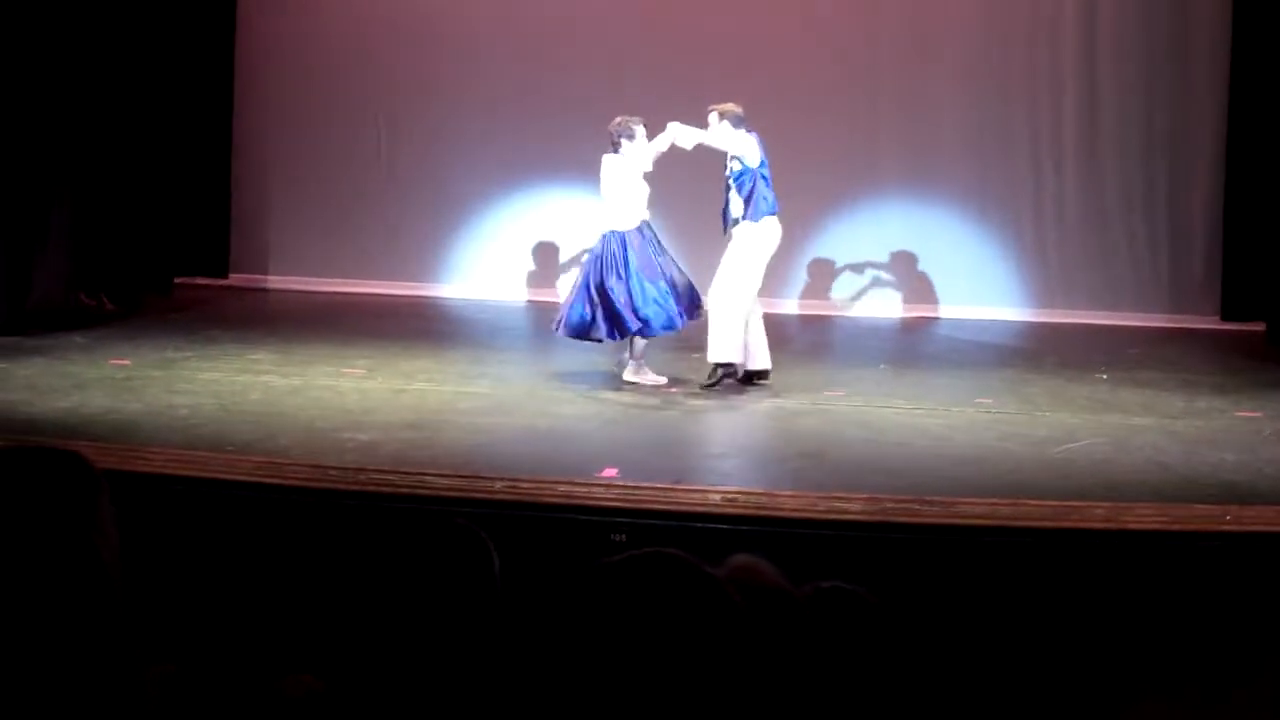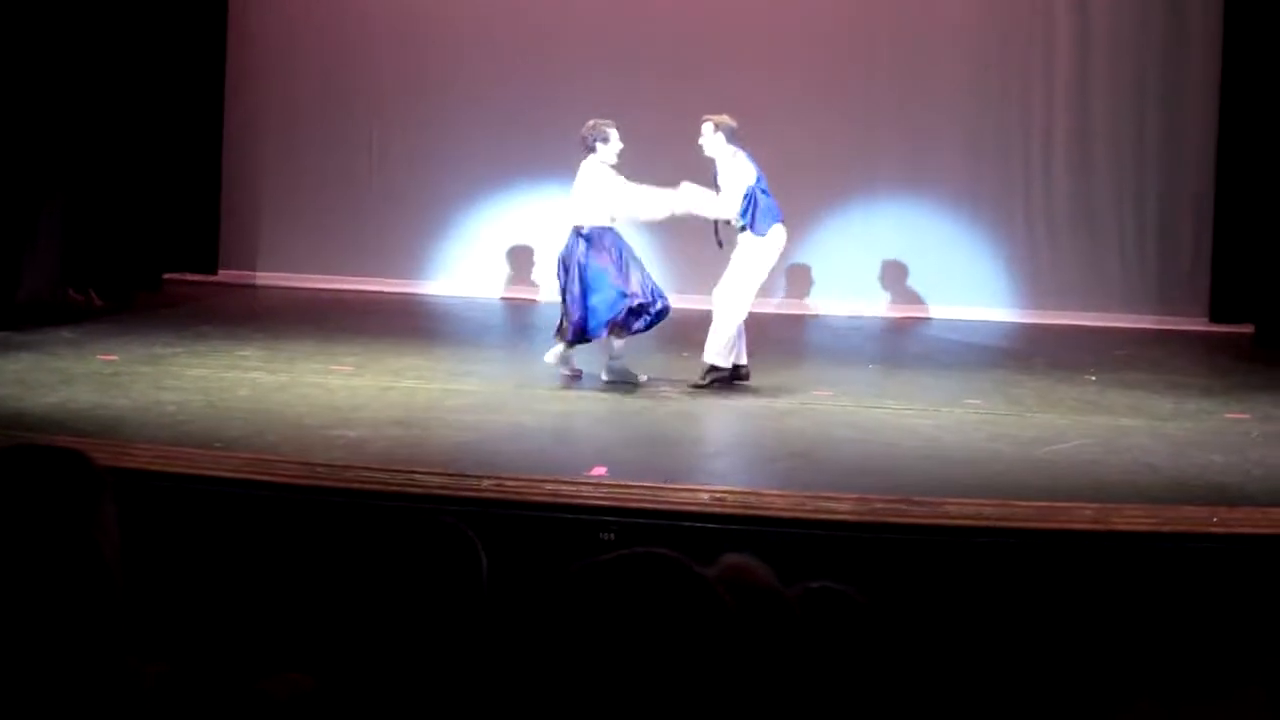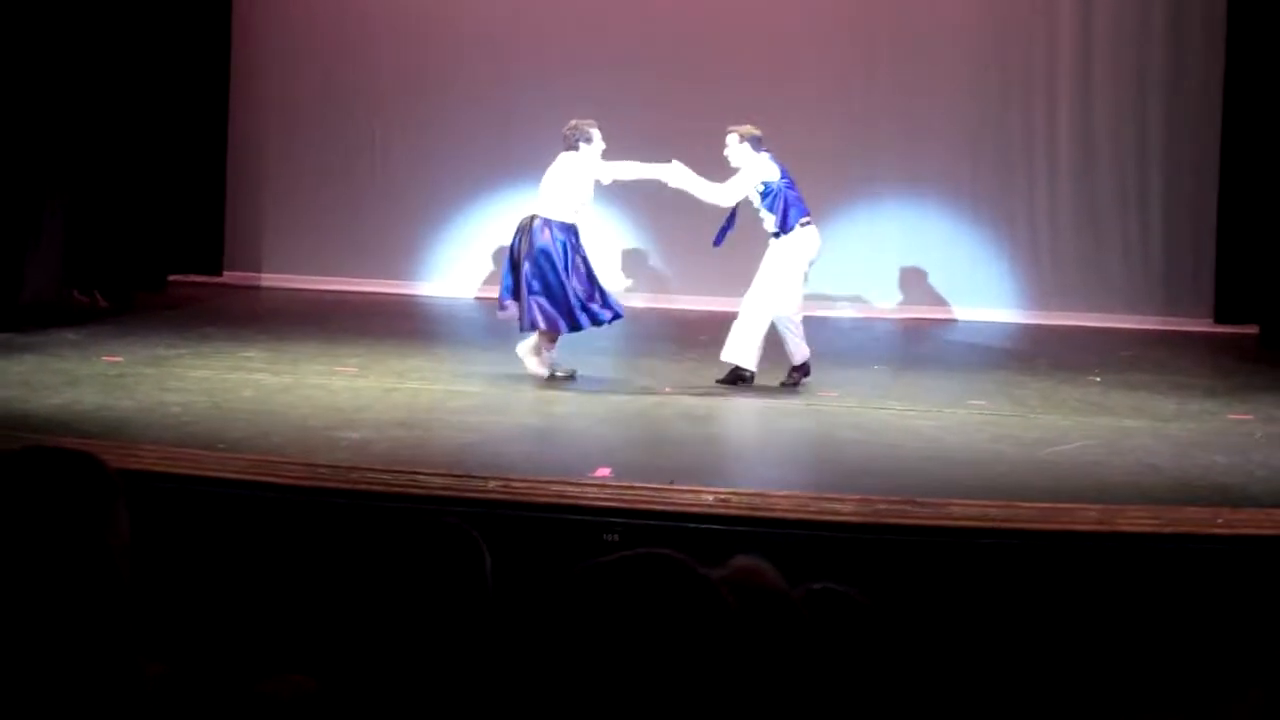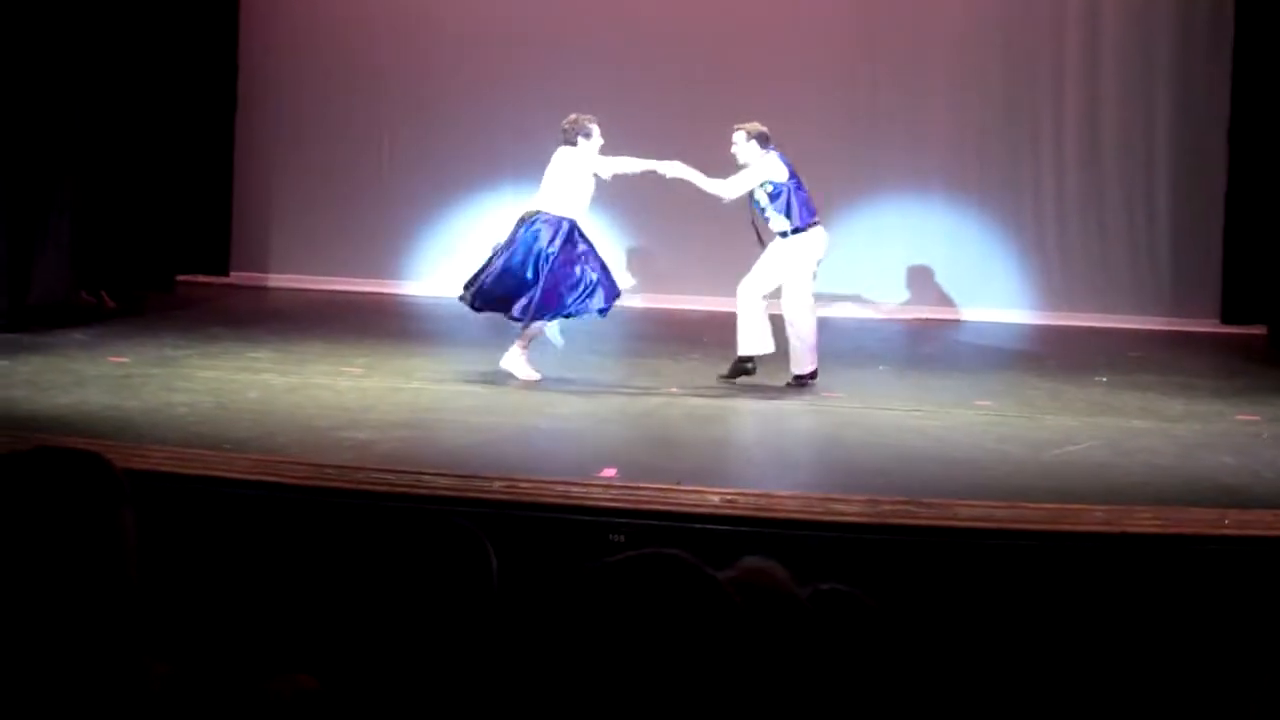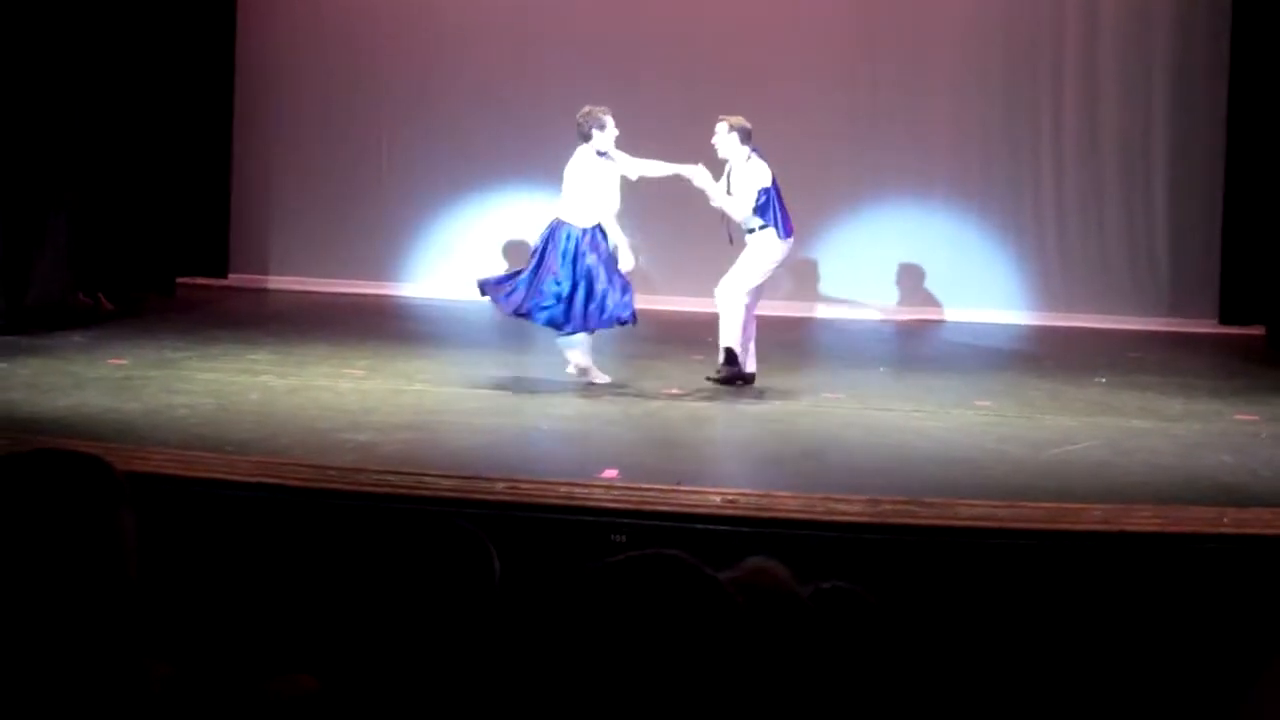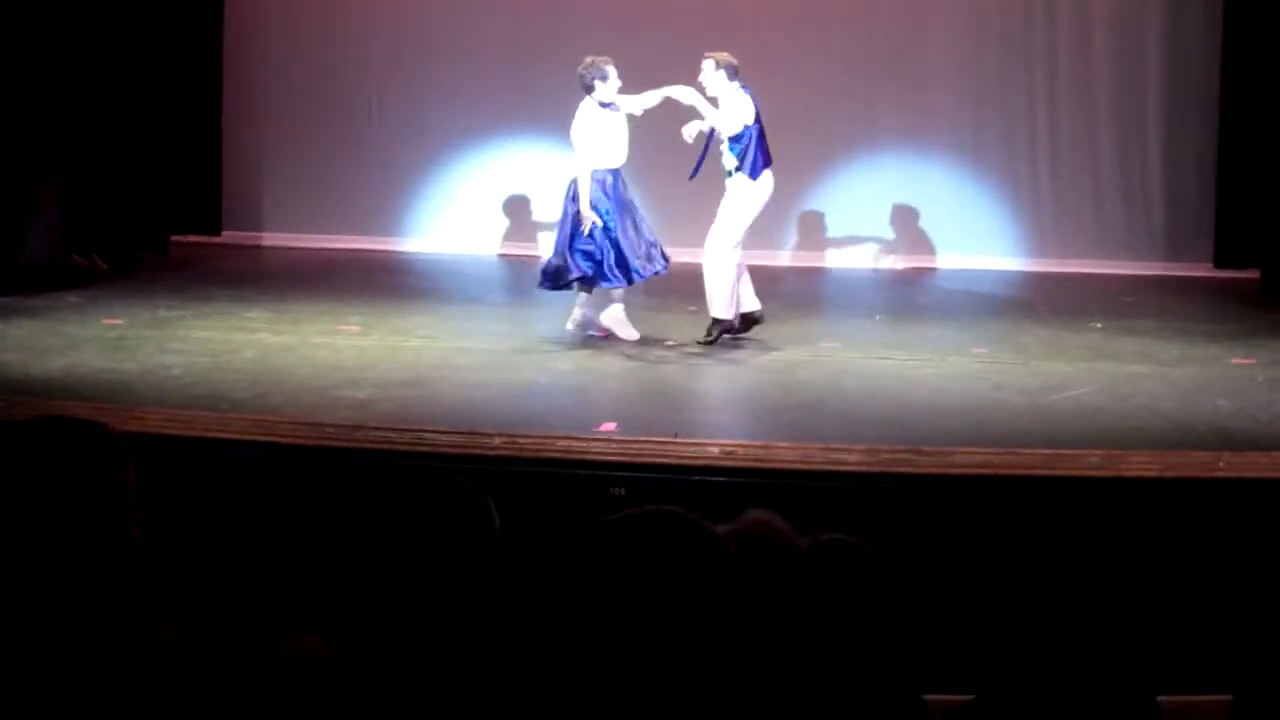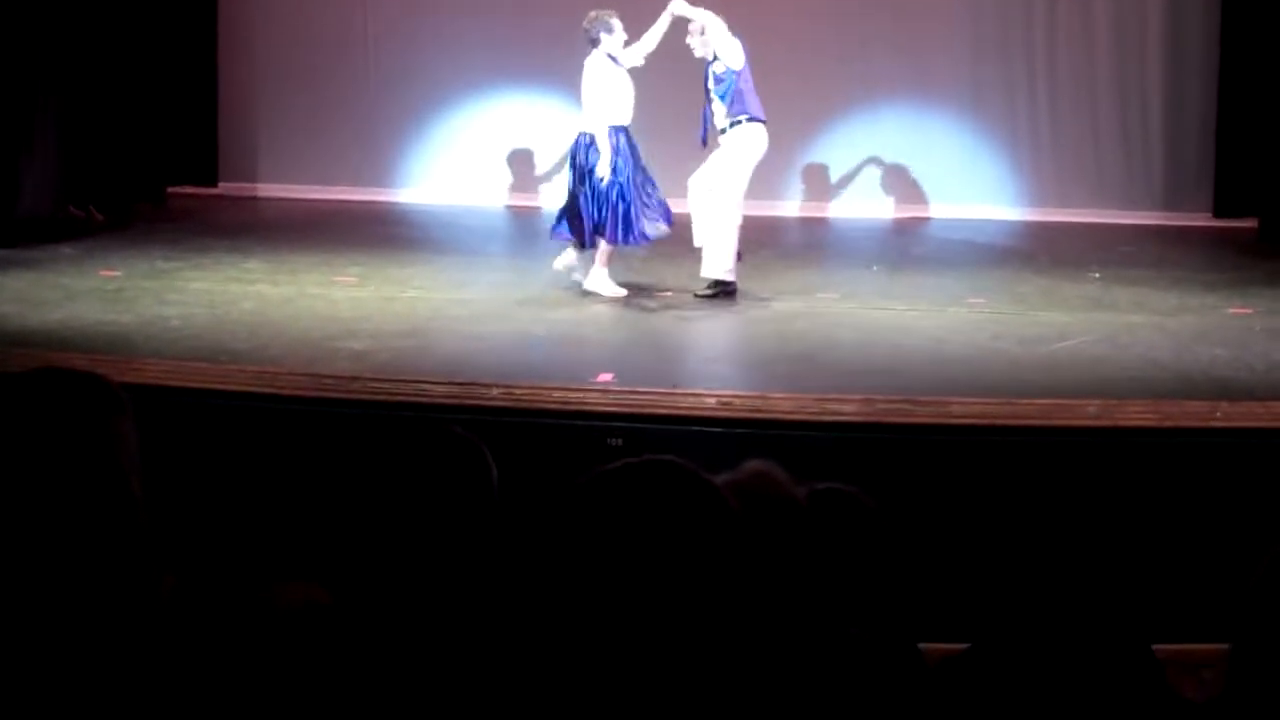
dt=0.3s
person 1, frame 1
left shoulder: (747, 142)
right shoulder: (738, 147)
left elbow: (727, 143)
right elbow: (717, 141)
left wrist: (691, 133)
right wrist: (693, 136)
left hip: (756, 230)
right hip: (751, 230)
left knee: (723, 293)
right knee: (742, 297)
left ankle: (726, 361)
right ankle: (757, 367)
person 1, frame 2
left shoulder: (735, 163)
right shoulder: (728, 162)
left elbow: (728, 209)
right elbow: (723, 202)
left wrist: (692, 202)
right wrist: (695, 194)
left hip: (763, 236)
right hip: (755, 236)
left knee: (731, 298)
right knee: (726, 296)
left ankle: (720, 365)
right ankle: (737, 365)
person 1, frame 3
left shoulder: (761, 164)
right shoulder: (751, 172)
left elbow: (726, 197)
right elbow: (726, 195)
left wrist: (686, 180)
right wrist: (688, 180)
left hip: (799, 238)
right hip: (781, 241)
left knee: (782, 304)
right knee: (755, 302)
left ankle: (800, 362)
right ankle: (743, 368)
person 1, frame 4
left shoulder: (771, 163)
right shoulder: (758, 171)
left elbow: (728, 190)
right elbow: (729, 192)
left wrist: (687, 173)
right wrist: (688, 174)
left hip: (805, 240)
right hip: (785, 241)
left knee: (796, 305)
right knee: (749, 291)
left ankle: (806, 369)
right ankle: (748, 357)
person 1, frame 5
left shoulder: (755, 167)
right shoulder: (734, 167)
left elbow: (740, 212)
right elbow: (719, 199)
left wrist: (709, 185)
right wrist: (707, 186)
left hip: (770, 240)
right hip: (758, 240)
left knee: (728, 290)
right knee: (741, 300)
left ankle: (732, 355)
right ankle: (743, 369)
person 1, frame 6
left shoulder: (741, 100)
right shoulder: (728, 101)
left elbow: (728, 128)
right elbow: (717, 124)
left wrist: (697, 101)
right wrist: (697, 124)
left hip: (749, 183)
right hip: (741, 183)
left knee: (718, 248)
right knee: (726, 248)
left ankle: (723, 317)
right ankle: (748, 310)
person 1, frame 7
left shoulder: (730, 52)
right shoulder: (715, 65)
left elbow: (715, 25)
left hip: (745, 136)
right hip: (733, 139)
left knee: (724, 205)
right knee: (699, 185)
left ankle: (723, 279)
right ankle: (722, 247)
person 2, frame 1
left shoulder: (624, 165)
right shoulder: (613, 163)
right elbow: (641, 160)
right wrist: (668, 136)
left hip: (632, 239)
right hip: (626, 242)
left knee: (631, 302)
right knee: (649, 305)
left ankle: (633, 362)
right ankle: (635, 368)
person 2, frame 2
left shoulder: (602, 171)
right shoulder: (593, 170)
left elbow: (631, 192)
right elbow: (628, 198)
left wrist: (666, 196)
right wrist: (665, 201)
left hip: (601, 241)
right hip: (594, 243)
left knee: (603, 303)
right knee: (620, 301)
left ankle: (561, 352)
right ankle: (615, 366)
person 2, frame 3
left shoulder: (582, 166)
right shoulder: (572, 163)
left elbow: (611, 171)
right elbow: (617, 170)
left wrist: (660, 170)
right wrist: (660, 170)
left hip: (558, 233)
right hip: (551, 233)
left knee: (566, 298)
right knee: (566, 298)
left ankle: (547, 357)
right ankle: (531, 348)
person 2, frame 4
left shoulder: (581, 160)
right shoulder: (568, 156)
left elbow: (610, 166)
right elbow: (612, 165)
left wrist: (655, 165)
right wrist: (655, 165)
left hip: (562, 231)
right hip: (547, 229)
left knee: (589, 277)
right knee: (543, 295)
left ankle: (547, 321)
right ankle: (516, 354)
person 2, frame 5
left shoulder: (609, 157)
right shoulder: (583, 162)
left elbow: (643, 167)
right elbow: (598, 206)
left wrist: (681, 169)
right wrist: (622, 245)
left hip: (594, 235)
right hip: (576, 235)
left knee: (598, 300)
right knee: (590, 298)
left ankle: (582, 359)
right ankle: (576, 351)
person 2, frame 6
left shoulder: (612, 104)
right shoulder: (587, 117)
left elbow: (643, 101)
right elbow: (582, 163)
left wrist: (667, 92)
right wrist: (585, 206)
left hip: (610, 184)
right hip: (597, 187)
left knee: (603, 254)
right knee: (618, 251)
left ankle: (581, 315)
right ankle: (615, 312)
person 2, frame 7
left shoulder: (612, 61)
right shoulder: (598, 66)
left elbow: (645, 45)
right elbow: (597, 114)
left wrist: (667, 15)
right wrist: (605, 153)
left hip: (614, 141)
right hip: (604, 142)
right knee: (615, 208)
left ankle: (572, 255)
right ankle: (598, 274)
